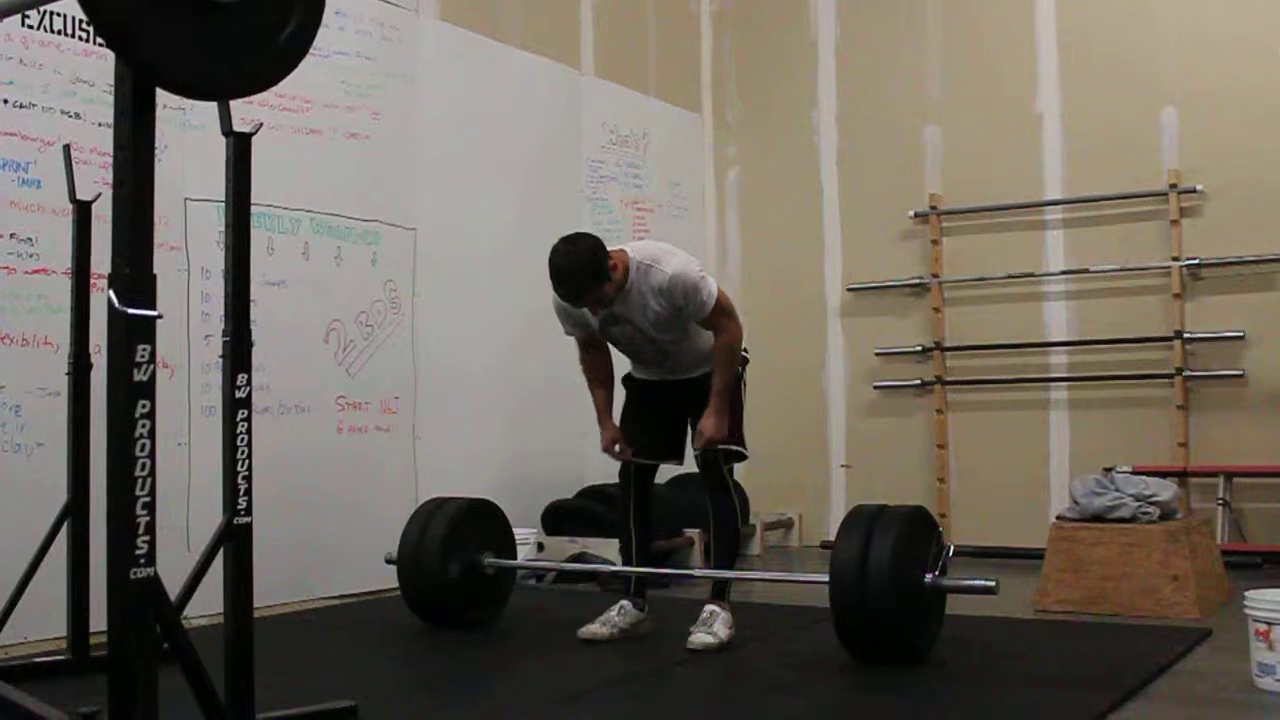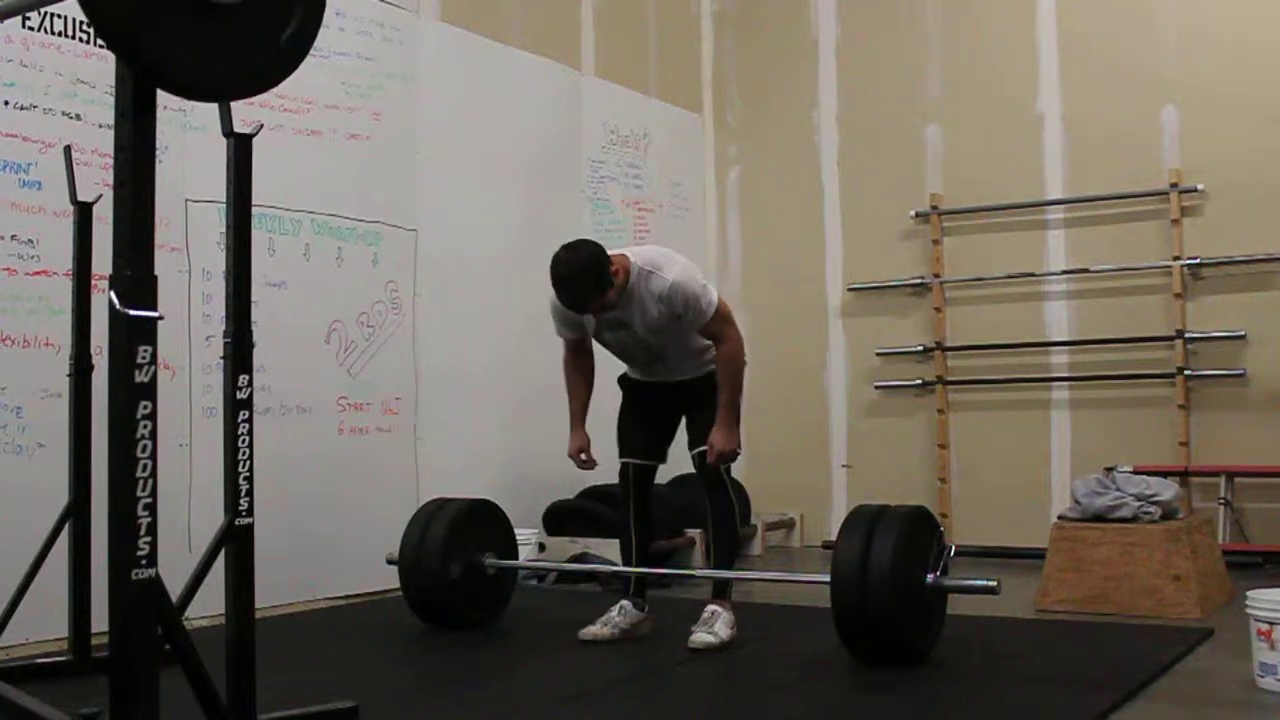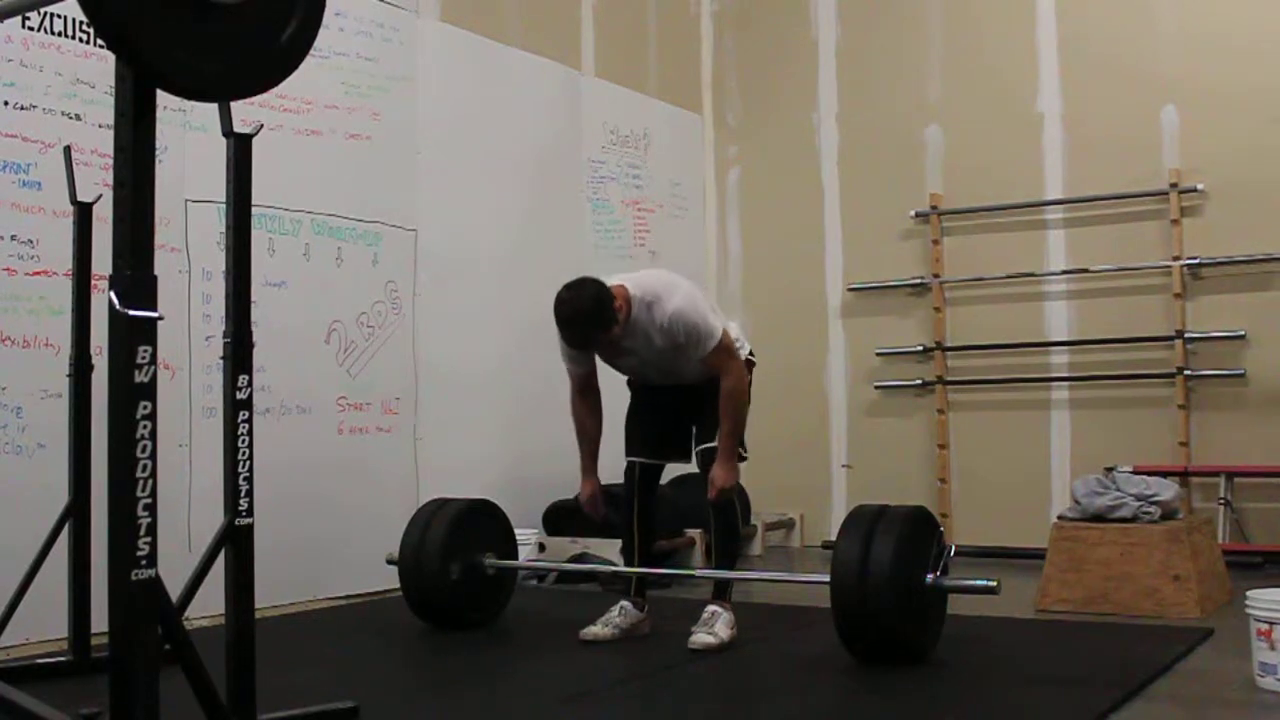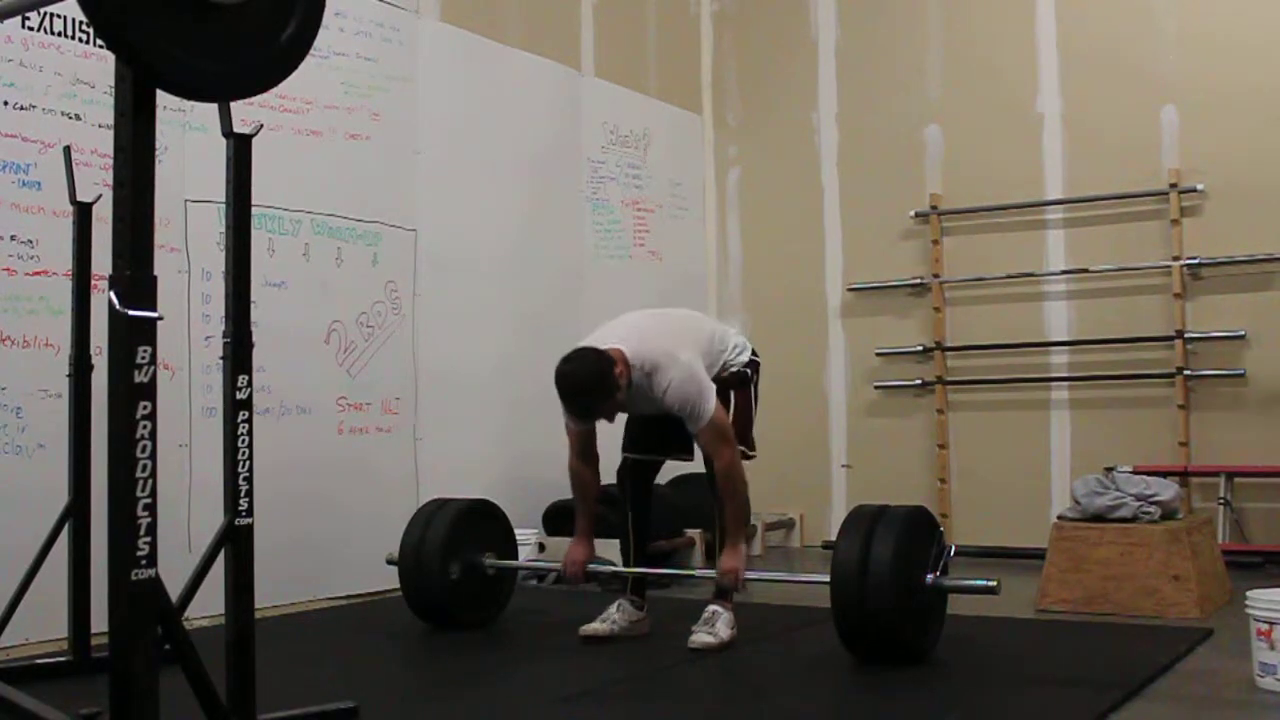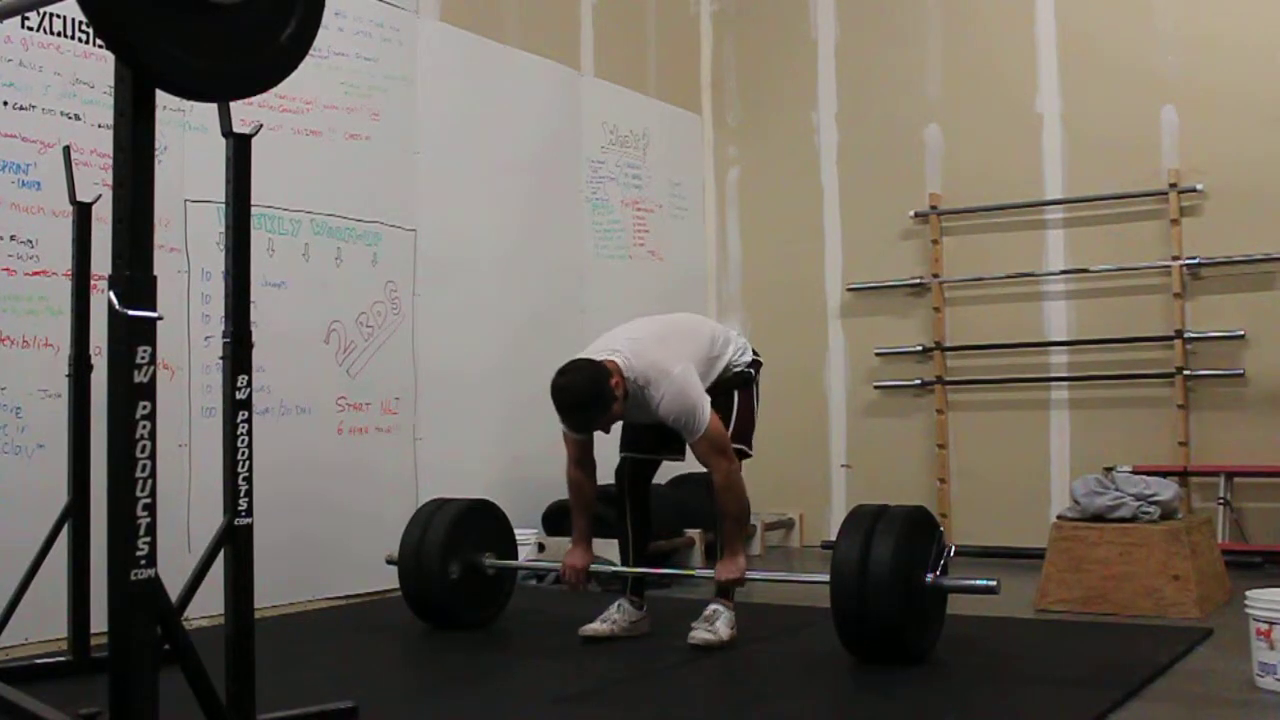
dt=0.4s
person 1, frame 1
left shoulder: (671, 273)
right shoulder: (568, 300)
left elbow: (729, 326)
right elbow: (593, 352)
left wrist: (715, 410)
right wrist: (605, 420)
left hip: (709, 371)
right hip: (649, 379)
left knee: (714, 475)
right knee: (632, 480)
left ankle: (719, 605)
right ankle: (633, 604)
person 1, frame 2
left shoulder: (671, 279)
right shoulder: (565, 303)
left elbow: (729, 339)
right elbow: (577, 355)
left wrist: (727, 424)
right wrist: (577, 426)
left hip: (705, 374)
right hip: (645, 381)
left knee: (711, 474)
right knee: (632, 482)
left ankle: (720, 606)
right ankle: (633, 603)
person 1, frame 3
left shoulder: (674, 307)
right shoulder: (578, 327)
left elbow: (733, 371)
right elbow: (584, 394)
left wrist: (727, 459)
right wrist: (588, 472)
left hip: (715, 377)
right hip: (654, 383)
left knee: (716, 484)
right knee: (637, 481)
left ankle: (721, 606)
right ankle: (634, 604)
person 1, frame 4
left shoulder: (673, 375)
right shoulder: (582, 379)
left elbow: (725, 455)
right elbow: (582, 458)
left wrist: (734, 547)
right wrist: (582, 537)
left hip: (726, 368)
left knee: (719, 476)
right knee: (631, 476)
left ankle: (721, 607)
right ankle: (633, 603)
person 1, frame 5
left shoulder: (669, 386)
right shoulder: (579, 389)
left elbow: (724, 466)
right elbow: (580, 467)
left wrist: (734, 553)
right wrist: (580, 544)
left hip: (728, 369)
right hip: (656, 368)
left knee: (722, 468)
right knee: (629, 476)
left ankle: (722, 606)
right ankle: (632, 604)
